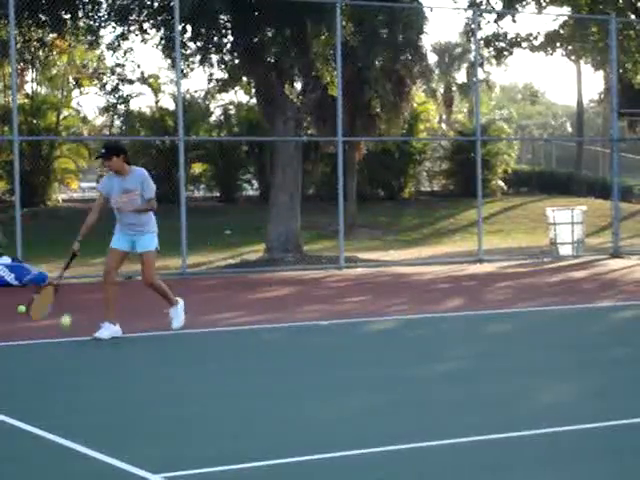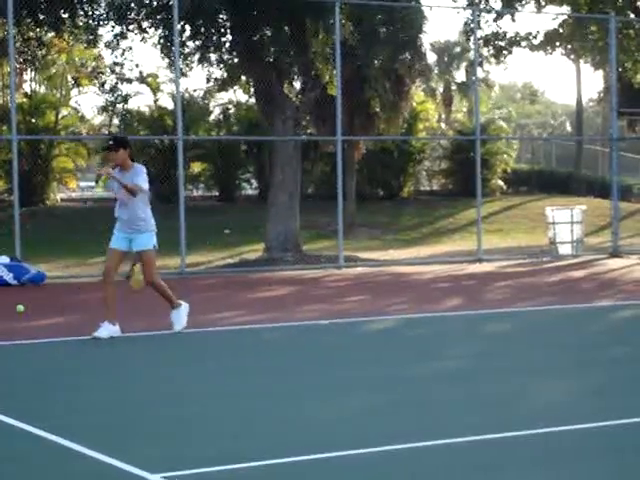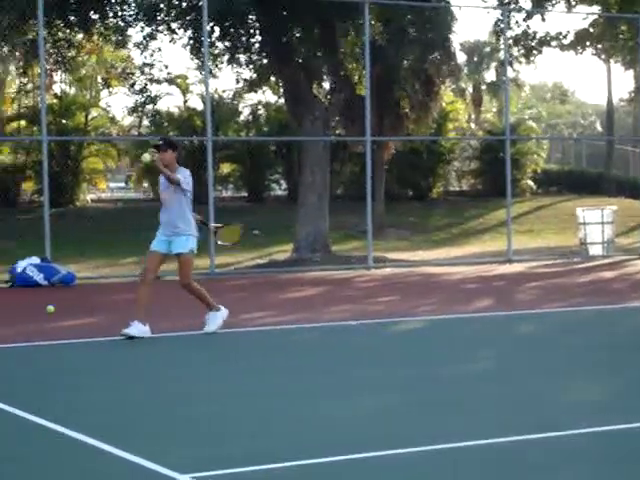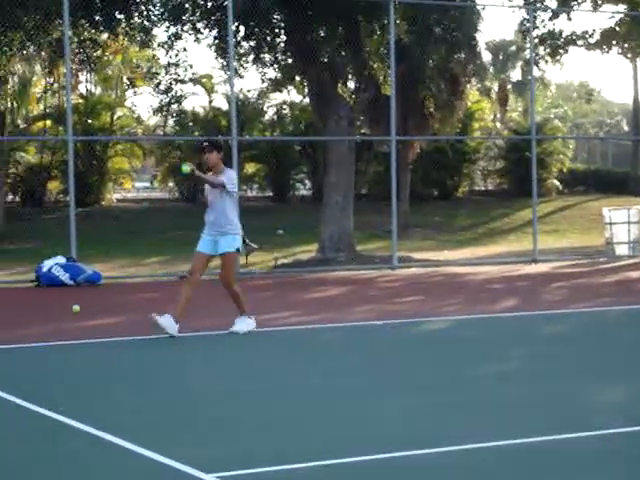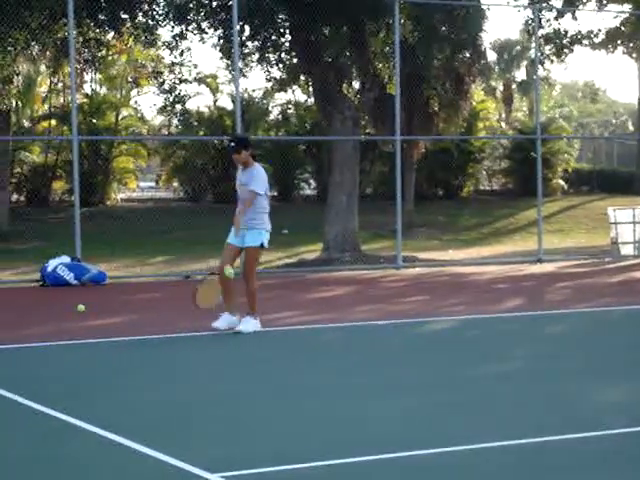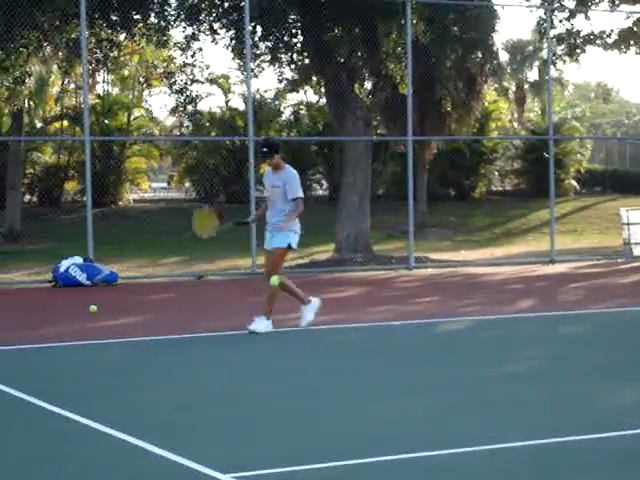
dt=0.2s
person 1, frame 1
left shoulder: (141, 175)
right shoulder: (107, 181)
left elbow: (152, 204)
right elbow: (94, 211)
left wrist: (132, 207)
right wrist: (79, 238)
left hip: (145, 232)
right hip: (122, 232)
left knee: (149, 279)
right knee: (108, 274)
left ankle: (175, 304)
right ankle: (111, 324)
person 1, frame 2
left shoulder: (139, 171)
right shoulder: (113, 174)
left elbow: (134, 192)
left wrist: (115, 178)
left hip: (143, 230)
right hip: (121, 231)
left knee: (151, 279)
right knee: (108, 274)
left ankle: (177, 306)
right ankle: (111, 324)
person 1, frame 3
left shoulder: (184, 174)
right shoulder: (162, 177)
left elbow: (174, 180)
left wrist: (159, 166)
left hip: (184, 234)
right hip: (164, 233)
left knee: (186, 282)
right knee: (146, 276)
left ankle: (216, 310)
right ankle: (141, 324)
person 1, frame 4
left shoulder: (229, 175)
right shoulder: (207, 178)
left elbow: (216, 184)
left wrist: (197, 174)
left hip: (229, 234)
right hip: (209, 233)
left knee: (227, 281)
right knee: (191, 276)
left ankle: (245, 317)
right ankle: (173, 320)
person 1, frame 5
left shoulder: (258, 172)
right shoulder: (240, 171)
left elbow: (249, 199)
left wrist: (239, 216)
left hip: (256, 228)
right hip: (239, 228)
left knee: (248, 274)
right knee: (223, 270)
left ankle: (252, 317)
right ankle: (230, 314)
person 1, frame 6
left shoulder: (290, 174)
right shoulder: (268, 174)
left elbow: (299, 205)
left wrist: (288, 222)
right wrist: (256, 216)
left hip: (286, 230)
right hip: (271, 229)
left knee: (273, 274)
right knee: (271, 276)
left ankle: (266, 318)
right ankle: (307, 302)
